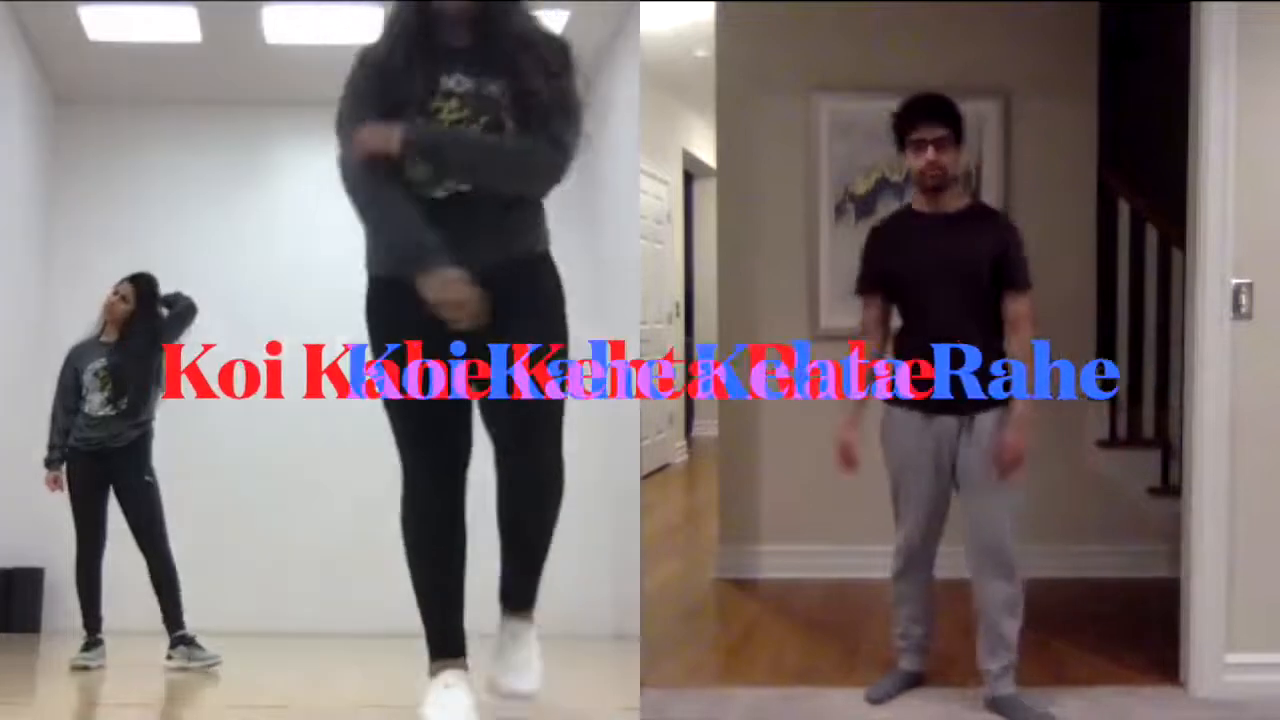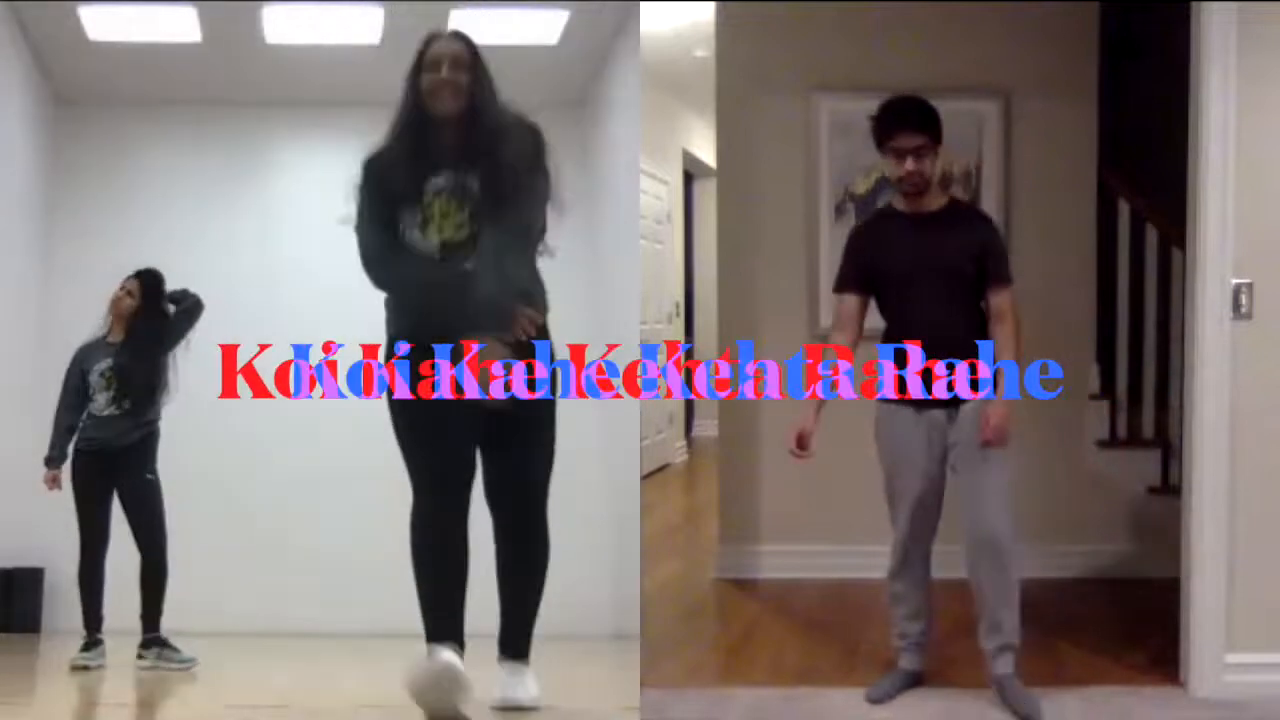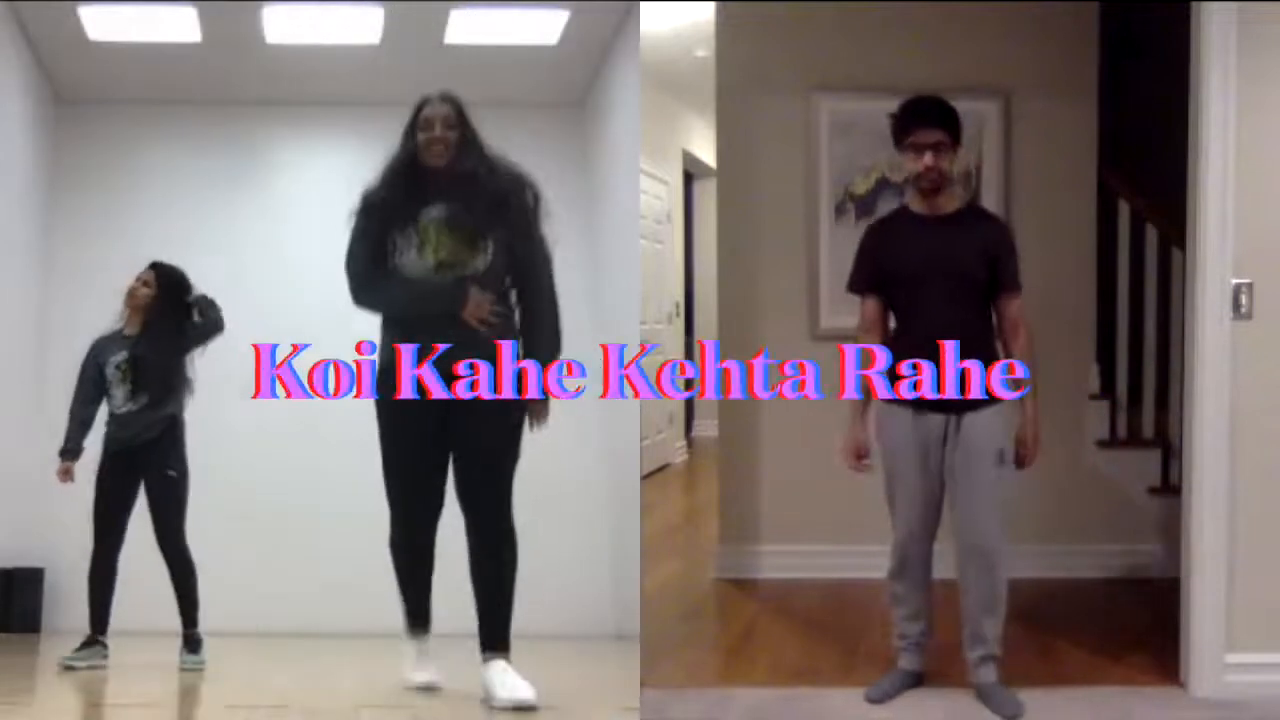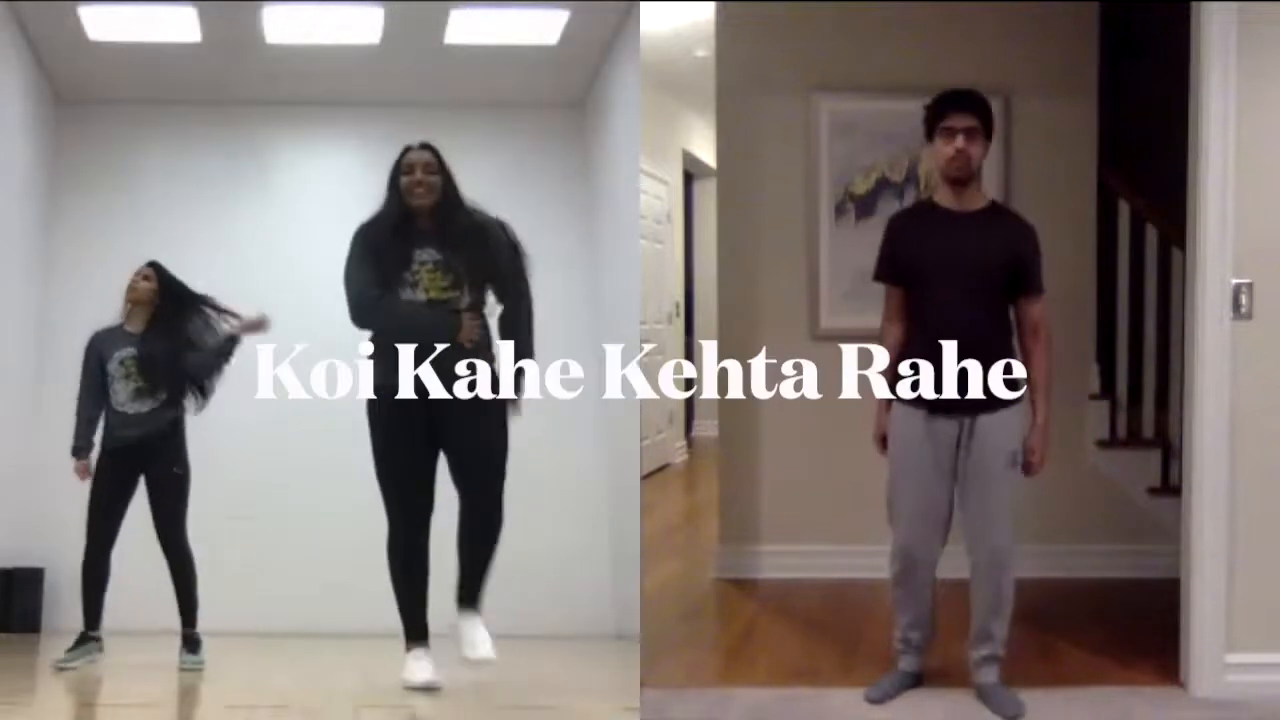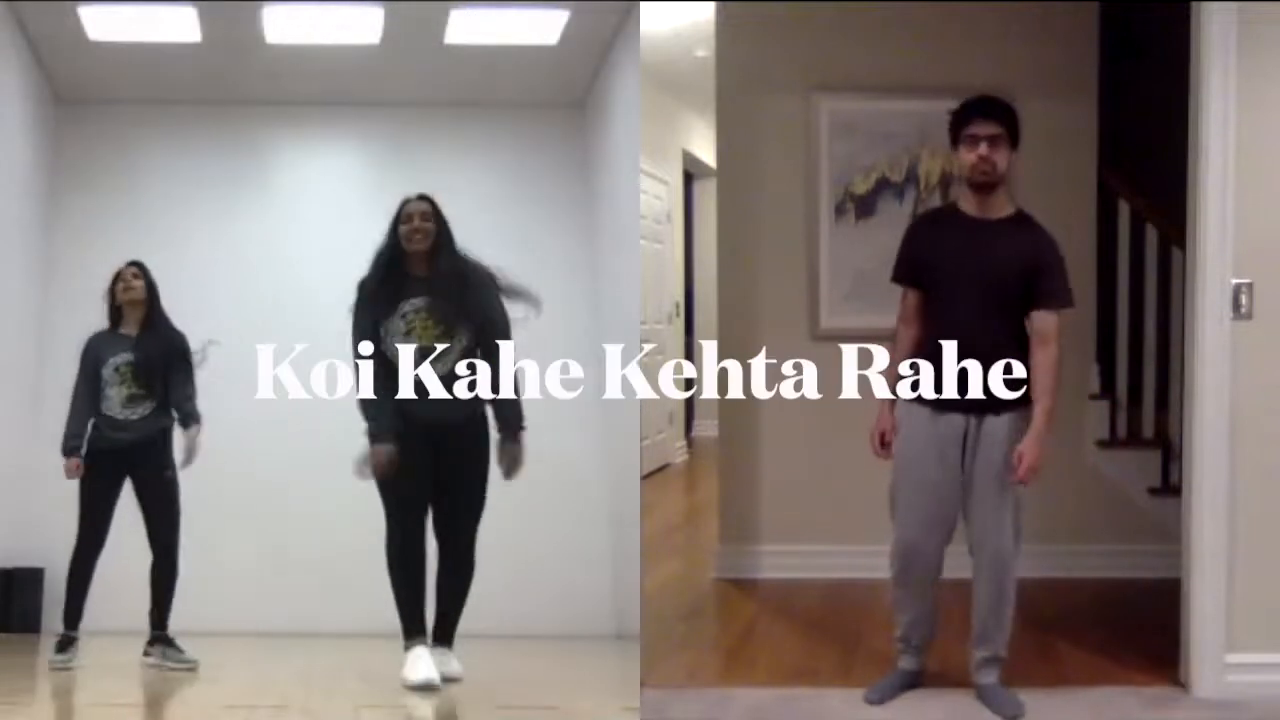
dt=0.3s
person 1, frame 1
left shoulder: (995, 230)
right shoulder: (886, 237)
left elbow: (1018, 327)
right elbow: (872, 333)
left wrist: (1019, 416)
right wrist: (851, 415)
left hip: (984, 412)
right hip: (912, 413)
left knee: (993, 548)
right knee: (912, 544)
right ankle: (909, 660)
person 1, frame 2
left shoulder: (975, 227)
right shoulder: (869, 237)
left elbow: (1003, 318)
right elbow: (845, 329)
left wrist: (1001, 397)
right wrist: (812, 409)
left hip: (973, 403)
right hip: (902, 408)
left knee: (992, 532)
right knee: (909, 538)
left ankle: (1003, 665)
right ankle: (909, 658)
person 1, frame 3
left shoulder: (989, 232)
right shoulder: (882, 237)
left elbow: (1014, 326)
right elbow: (870, 333)
left wrist: (1029, 414)
right wrist: (857, 419)
left hip: (980, 409)
right hip: (906, 411)
left knee: (982, 542)
right knee: (909, 540)
left ankle: (986, 669)
right ankle: (909, 658)
person 1, frame 4
left shoulder: (1014, 233)
right shoulder: (905, 228)
left elbow: (1034, 331)
right elbow: (894, 321)
left wrist: (1040, 420)
right wrist: (883, 404)
left hip: (996, 414)
right hip: (919, 412)
left knee: (993, 547)
right knee: (912, 544)
left ankle: (988, 669)
right ankle: (909, 659)
person 1, frame 5
left shoulder: (1035, 244)
right shoulder: (926, 231)
left elbow: (1044, 342)
right elbow: (909, 324)
left wrist: (1037, 431)
right wrist: (886, 405)
left hip: (1001, 416)
right hip: (927, 410)
left knee: (997, 550)
right knee: (913, 544)
right ankle: (909, 659)
person 2, frame 1
left shoulder: (534, 60)
right shoulder: (381, 68)
left elbow: (543, 163)
right elbow: (363, 173)
left wrist: (423, 144)
right wrist: (427, 264)
left hip: (515, 277)
right hip: (410, 286)
left knee: (533, 450)
right knee: (432, 470)
left ankle: (517, 618)
person 2, frame 2
left shoulder: (516, 150)
right shoulder: (388, 168)
left elbow: (518, 240)
right elbow: (380, 261)
left wrist: (500, 332)
right wrist: (475, 294)
left hip: (511, 351)
right hip: (423, 359)
left knee: (520, 508)
right knee: (439, 496)
left ankle: (516, 659)
right ankle: (446, 652)
person 2, frame 3
left shoulder: (503, 197)
right shoulder: (384, 206)
left elbow: (536, 284)
right elbow: (365, 285)
left wrist: (540, 373)
right wrist: (451, 298)
left knee: (488, 507)
right knee: (414, 516)
left ankle: (496, 656)
right ankle: (419, 636)
person 2, frame 4
left shoulder: (480, 235)
right shoulder: (373, 241)
left elbow: (517, 301)
right elbow: (366, 308)
left wrist: (514, 372)
right wrist: (450, 327)
left hip: (470, 390)
right hip: (397, 394)
left knee: (484, 497)
right knee: (408, 518)
left ankle: (470, 608)
right ankle: (416, 647)
person 2, frame 5
left shoulder: (471, 284)
right shoulder: (375, 290)
left elbow: (498, 356)
right elbow: (367, 366)
left wrist: (511, 430)
right wrist: (380, 436)
left hip: (463, 425)
right hip: (401, 428)
left knee: (458, 539)
right knee: (404, 523)
left ankle: (444, 642)
right ankle: (415, 645)
person 3, frame 1
left shoulder: (147, 346)
right shoulder: (80, 353)
left elbow: (186, 307)
right elbow: (63, 410)
left wrist: (153, 302)
right wrist: (54, 461)
left hip: (131, 456)
right hip: (85, 458)
left knee: (156, 546)
right knee: (89, 549)
left ankle: (179, 640)
right ankle: (93, 640)
person 3, frame 2
left shoulder: (153, 344)
right shoulder: (87, 353)
left elbow: (193, 304)
right elbow: (68, 409)
left wrist: (161, 298)
right wrist: (54, 459)
left hip: (137, 456)
right hip: (91, 458)
left knee: (153, 547)
right knee: (92, 549)
left ankle: (151, 641)
right ankle: (93, 640)
person 3, frame 3
left shoulder: (171, 338)
right shoulder: (103, 346)
left elbow: (213, 322)
right elbow: (84, 402)
left wrist: (188, 298)
right wrist: (70, 452)
left hip: (163, 448)
right hip: (118, 453)
left knee: (173, 544)
right knee: (104, 546)
left ankle: (191, 638)
right ankle: (96, 640)
person 3, frame 4
left shoulder: (173, 338)
right shoulder: (102, 341)
left elbow: (202, 375)
right elbow: (89, 400)
left wrist: (235, 335)
right wrist: (81, 450)
left hip: (165, 447)
right hip: (116, 450)
left knee: (174, 542)
right knee: (98, 542)
left ankle: (190, 637)
right ankle: (89, 635)
person 3, frame 5
left shoulder: (168, 342)
right shoulder: (98, 344)
left elbow: (180, 393)
right elbow: (79, 400)
left wrist: (192, 424)
right wrist: (73, 450)
left hip: (153, 451)
right hip: (103, 452)
left knee: (165, 545)
right knee: (89, 545)
left ankle: (159, 638)
right ankle: (68, 637)
